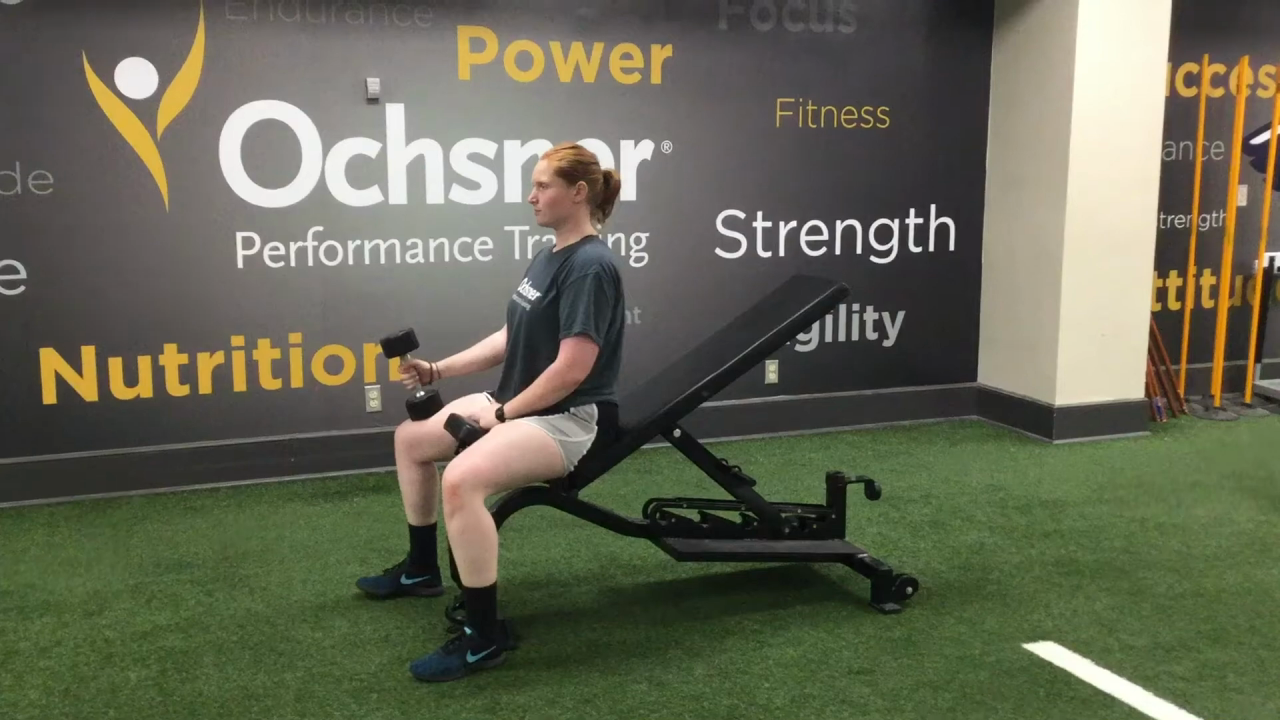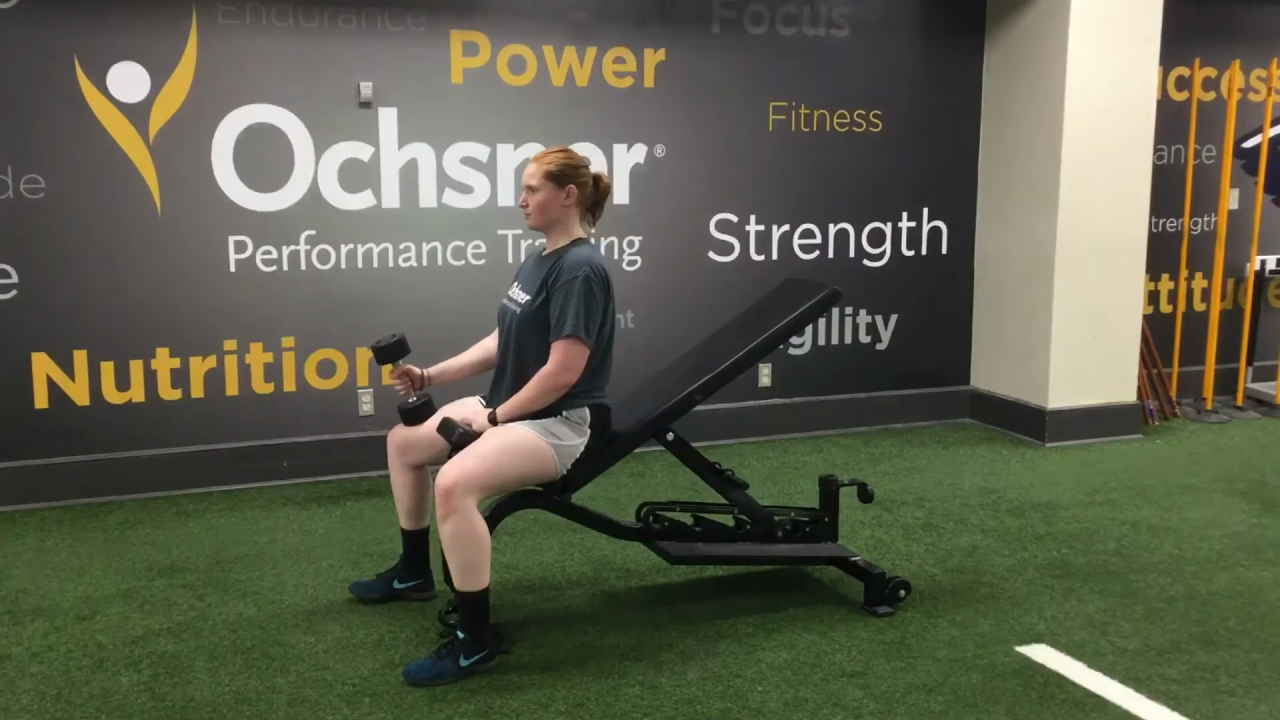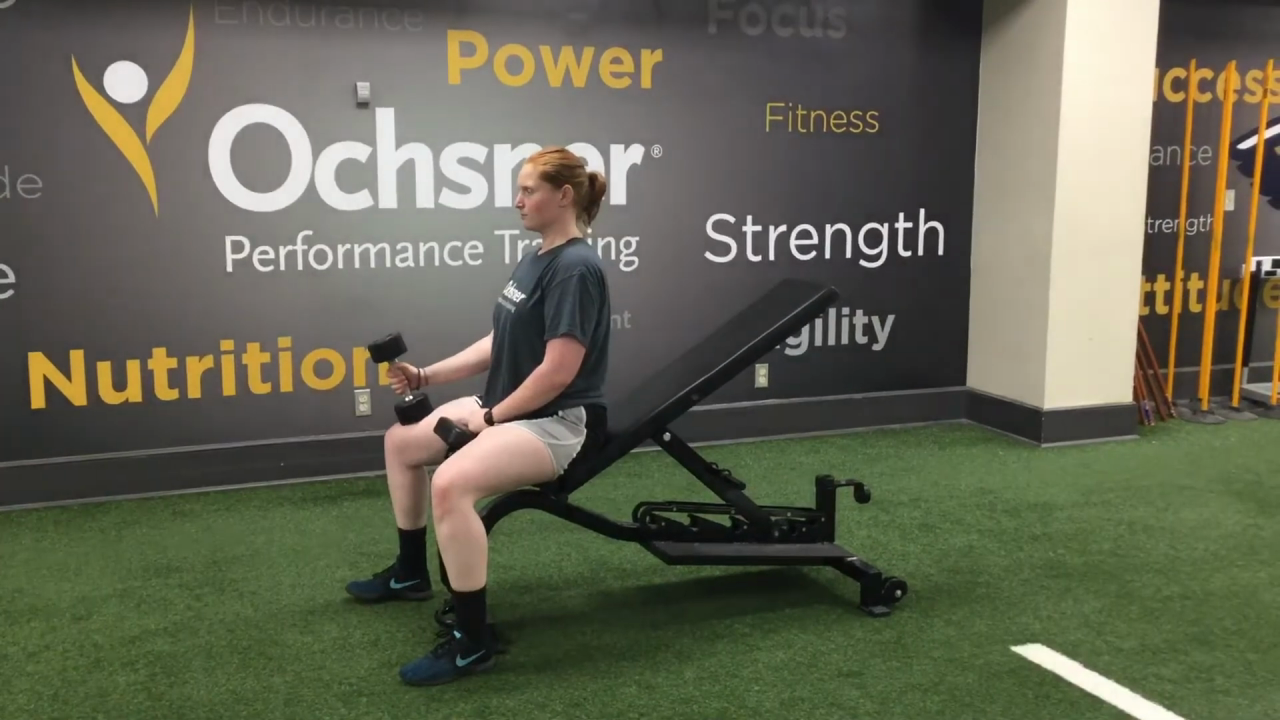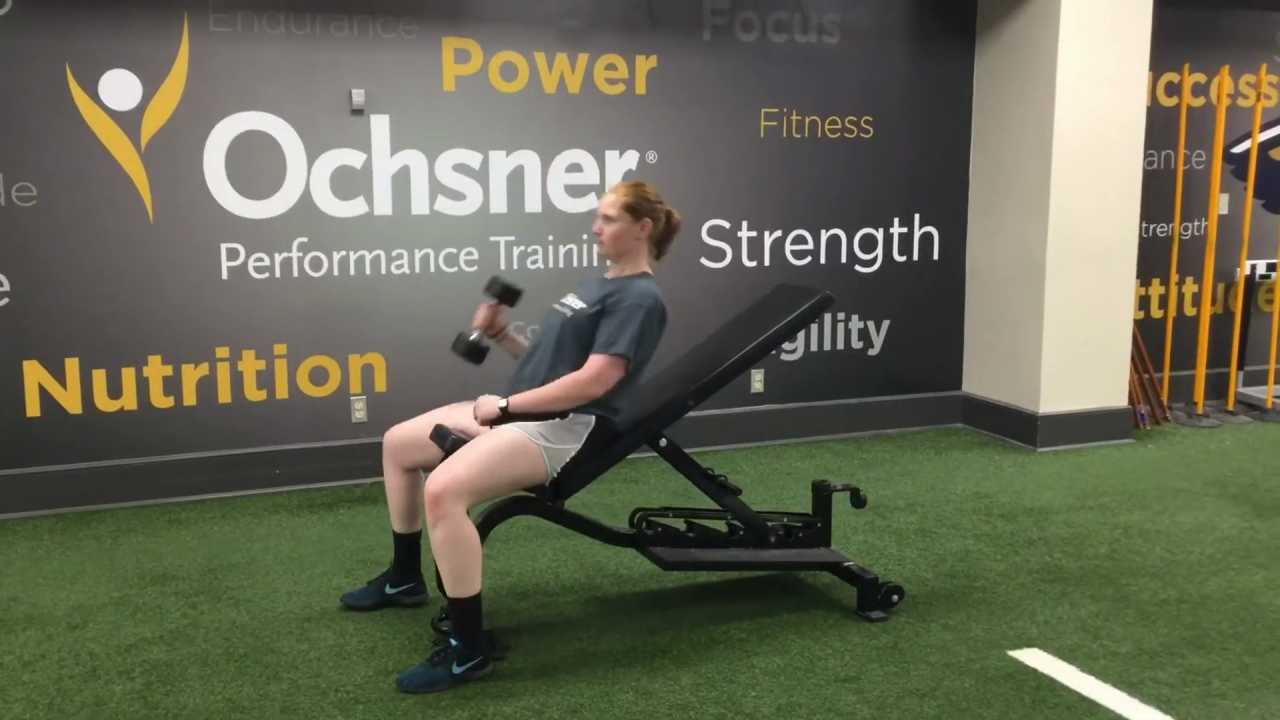
dt=0.7s
person 1, frame 1
left shoulder: (590, 267)
right shoulder: (548, 257)
left elbow: (572, 370)
right elbow: (510, 338)
left wrist: (504, 414)
right wrist: (437, 369)
left hip: (568, 417)
right hip: (518, 401)
left knee: (461, 479)
right knee: (410, 438)
left ankle: (483, 637)
right ankle: (421, 568)
person 1, frame 2
left shoulder: (579, 268)
right shoulder: (538, 260)
left elbow: (563, 372)
right elbow: (501, 343)
left wrist: (496, 418)
right wrist: (429, 376)
left hip: (561, 421)
right hip: (511, 406)
left knee: (454, 484)
right knee: (403, 442)
left ankle: (475, 642)
right ankle: (414, 572)
person 1, frame 3
left shoulder: (576, 268)
right shoulder: (534, 260)
left elbow: (558, 371)
right elbow: (497, 345)
left wrist: (492, 418)
right wrist: (425, 376)
left hip: (558, 421)
right hip: (507, 406)
left knee: (451, 484)
right knee: (400, 441)
left ankle: (473, 642)
right ankle: (411, 571)
person 1, frame 4
left shoulder: (640, 299)
right shoulder: (600, 285)
left elbow: (592, 381)
left wrist: (504, 408)
right wrist: (501, 334)
left hip: (566, 427)
right hip: (520, 409)
left knee: (444, 491)
right knee: (398, 444)
left ankle: (469, 649)
right ankle: (405, 577)
